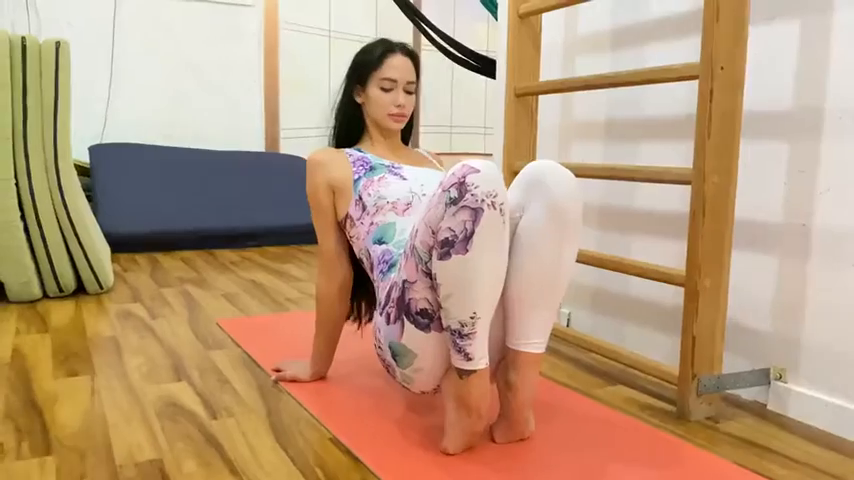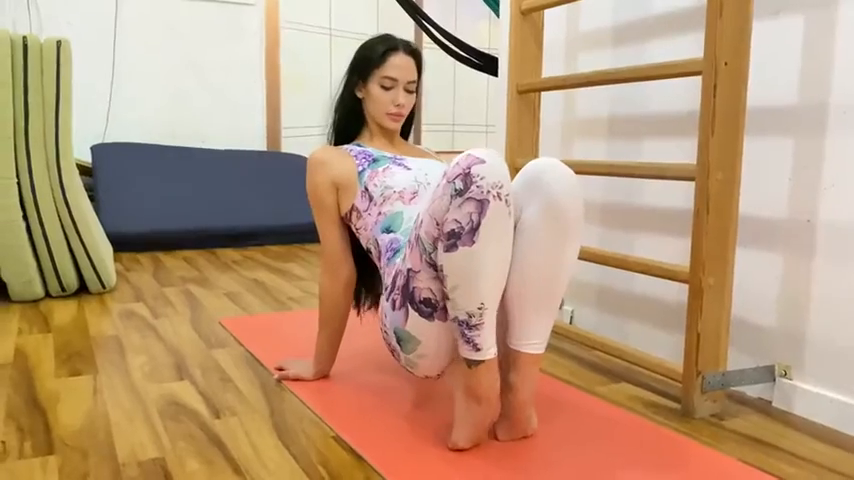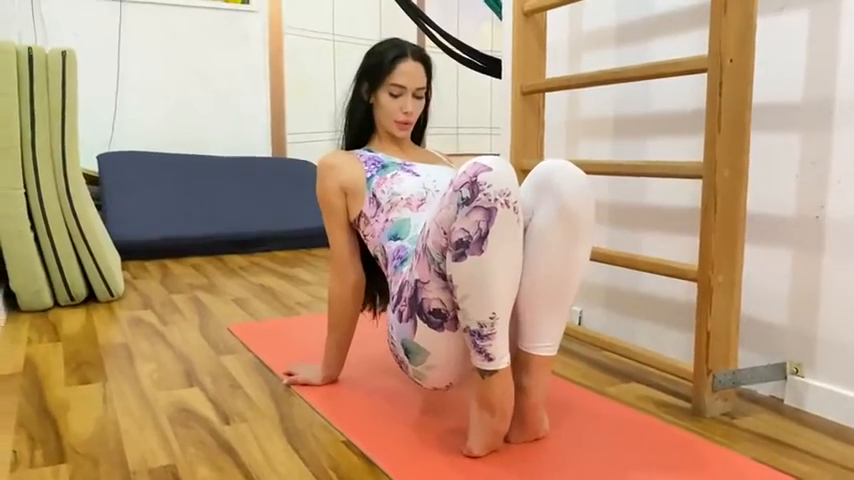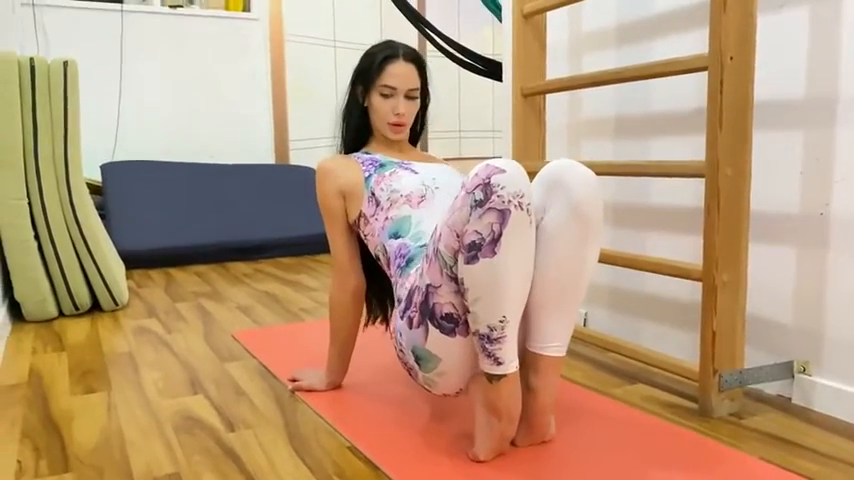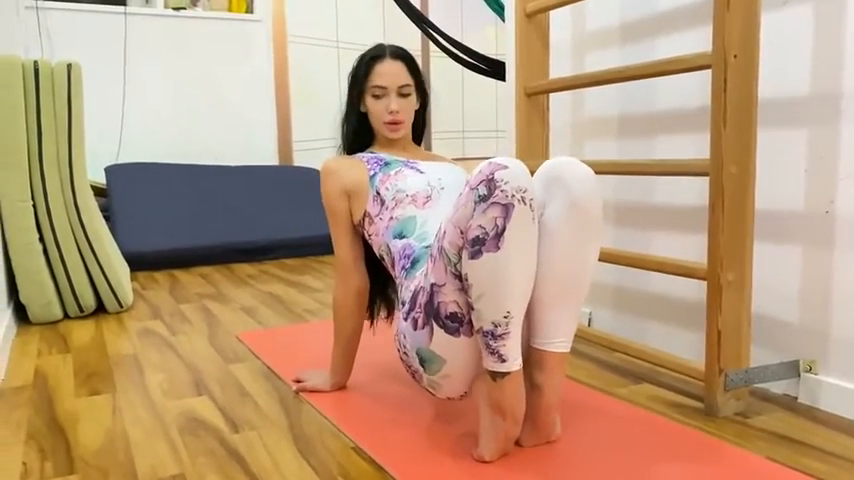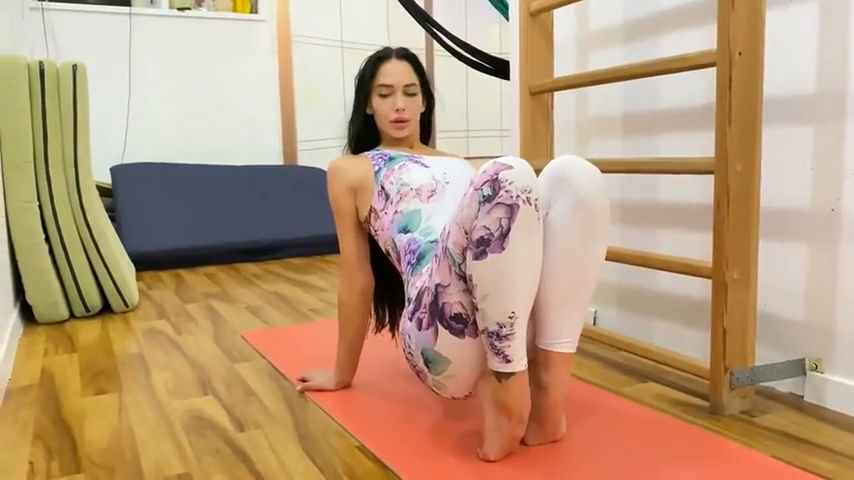
dt=0.5s
person 1, frame 1
left shoulder: (430, 161)
right shoulder: (329, 165)
right elbow: (335, 272)
left hip: (475, 322)
right hip: (416, 338)
left knee: (547, 179)
right knee: (474, 179)
left ankle: (516, 383)
right ankle: (466, 383)
person 1, frame 2
left shoulder: (428, 156)
right shoulder: (330, 164)
right elbow: (339, 271)
left hip: (479, 308)
right hip: (421, 323)
left knee: (548, 176)
right knee: (479, 165)
left ankle: (517, 384)
right ankle: (475, 373)
person 1, frame 3
left shoulder: (441, 162)
right shoulder: (340, 168)
right elbow: (348, 274)
left hip: (487, 311)
right hip: (429, 333)
left knee: (558, 179)
right knee: (488, 176)
left ankle: (529, 388)
right ankle: (490, 384)
person 1, frame 4
left shoulder: (439, 164)
right shoulder: (339, 172)
right elbow: (349, 280)
left hip: (498, 313)
right hip: (436, 333)
left knee: (568, 179)
right knee: (500, 177)
left ankle: (537, 391)
right ankle: (496, 390)
person 1, frame 5
left shoulder: (446, 165)
right shoulder: (343, 172)
right elbow: (352, 279)
left hip: (504, 316)
right hip: (439, 337)
left knee: (566, 175)
right knee: (502, 176)
left ankle: (542, 387)
right ankle: (501, 391)
person 1, frame 6
left shoulder: (456, 163)
right shoulder: (351, 171)
right elbow: (357, 279)
left hip: (510, 315)
right hip: (445, 331)
left knee: (572, 173)
right knee: (507, 174)
left ankle: (547, 387)
right ankle: (504, 389)
